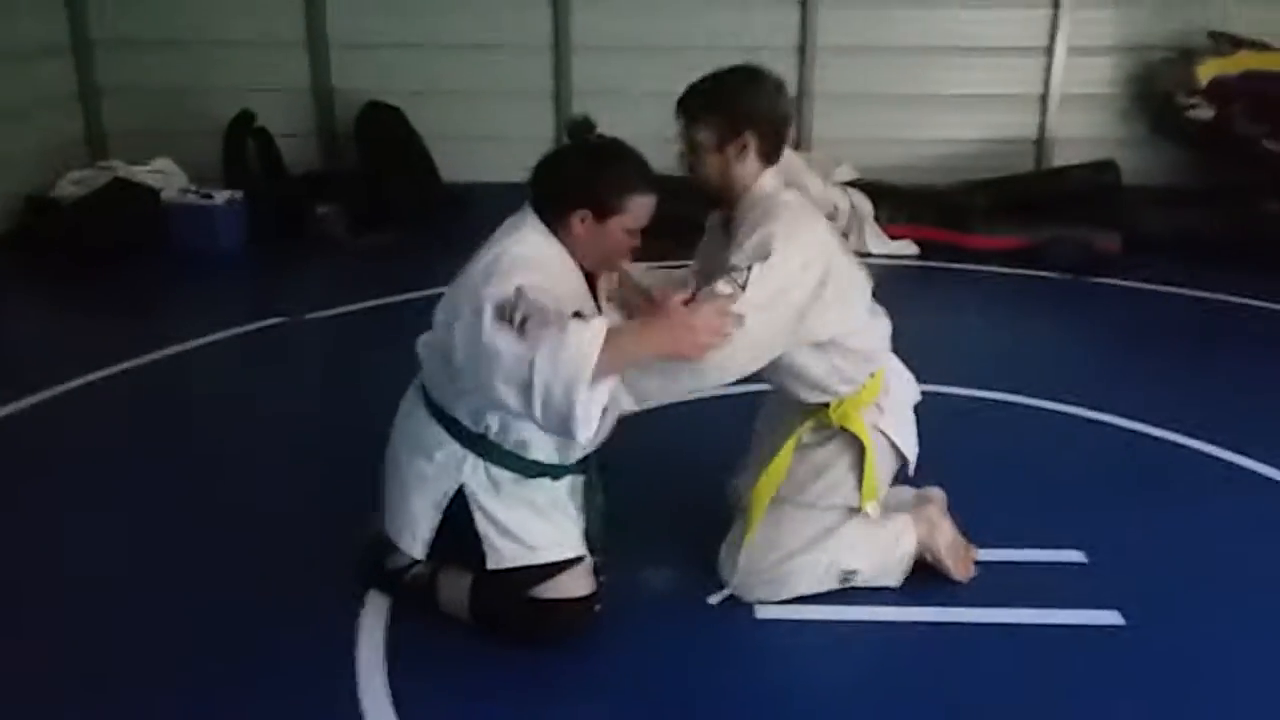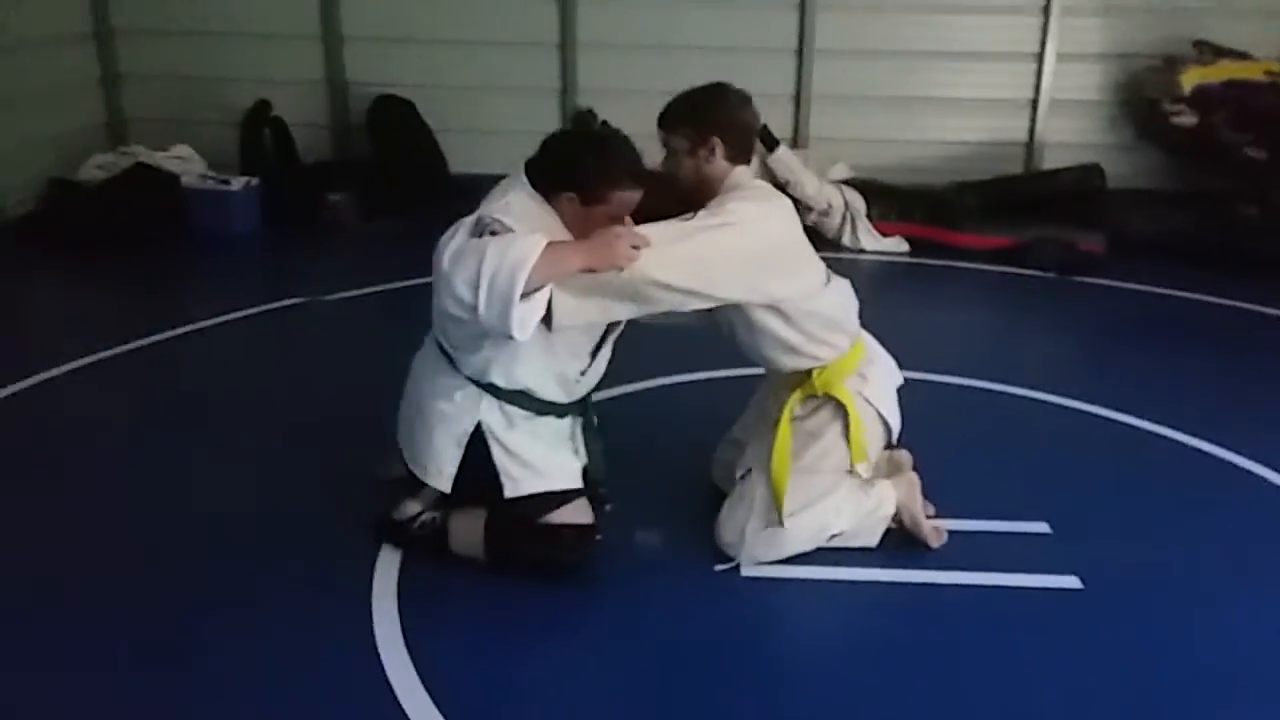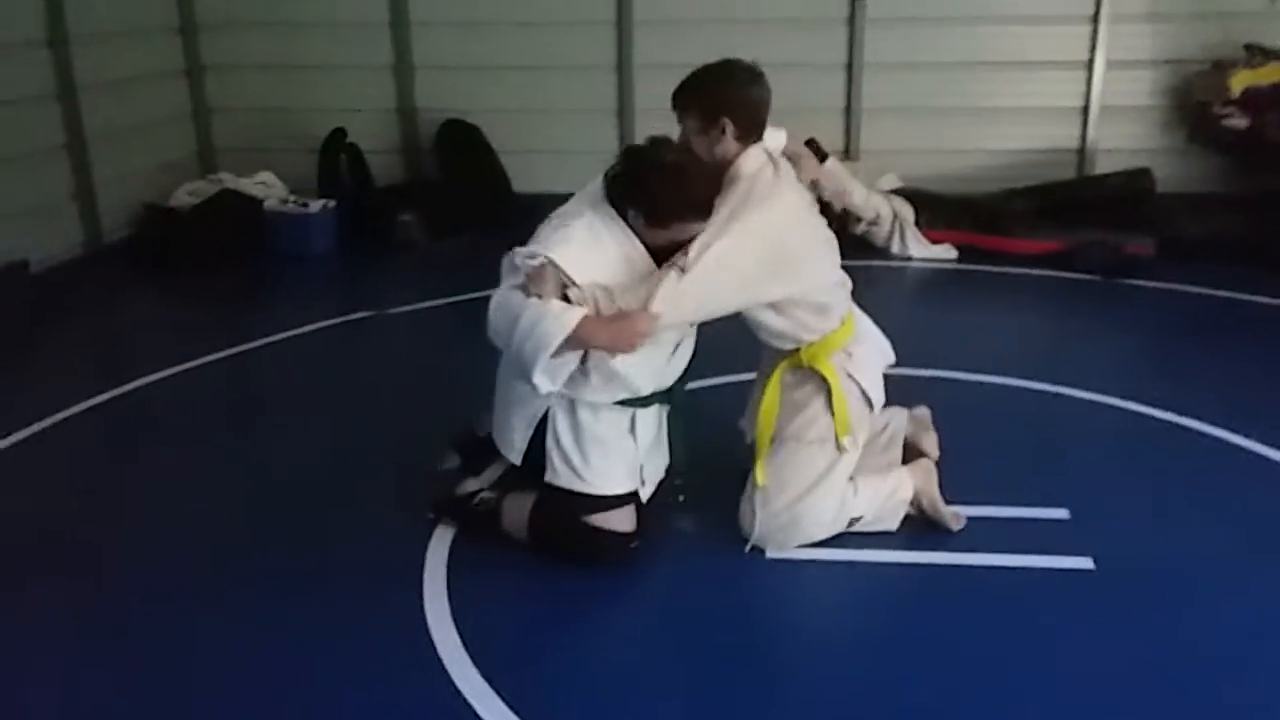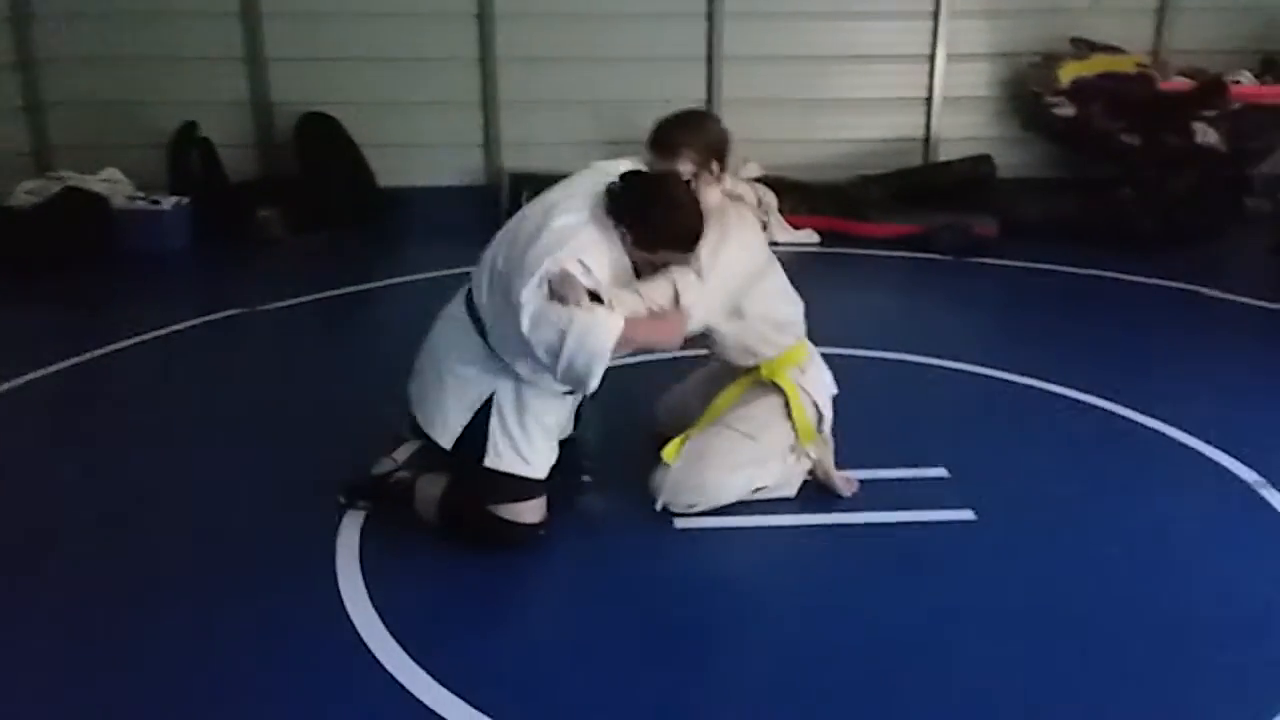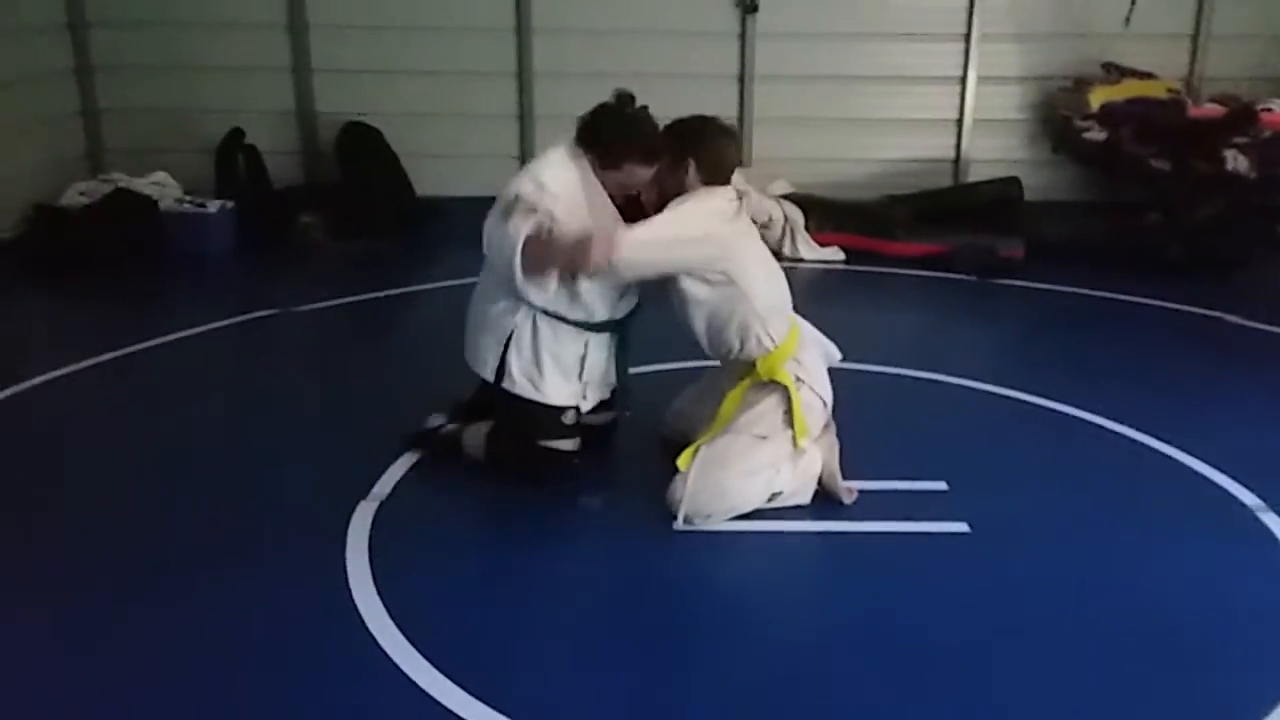
dt=0.7s
person 1, frame 1
left shoulder: (787, 233)
right shoulder: (737, 219)
left elbow: (713, 347)
left hip: (856, 421)
right hip: (809, 401)
left knee: (749, 573)
right knee: (753, 505)
left ankle: (915, 531)
right ankle: (899, 499)
person 1, frame 2
left shoulder: (749, 219)
right shoulder: (735, 211)
left elbow: (645, 265)
right elbow: (680, 290)
left hip: (841, 393)
right hip: (801, 378)
left knee: (746, 537)
right knee: (731, 473)
left ankle: (889, 495)
right ankle: (879, 466)
person 1, frame 3
left shoulder: (751, 208)
right shoulder: (773, 170)
left elbow: (673, 298)
left wrist: (578, 293)
left hip: (831, 369)
right hip: (811, 352)
left knee: (770, 524)
right knee: (773, 452)
left ankle: (910, 483)
right ankle: (902, 429)
person 1, frame 4
left shoulder: (731, 234)
right shoulder: (716, 213)
left elbow: (685, 300)
left wrist: (596, 300)
left hip: (784, 384)
right hip: (746, 367)
left knee: (676, 489)
right knee: (671, 416)
left ankle: (802, 451)
right ankle: (780, 436)
person 1, frame 5
left shoulder: (702, 216)
right shoulder: (719, 210)
left elbow: (615, 251)
left wrist: (549, 251)
left hip: (785, 383)
right hip: (756, 367)
left knee: (691, 502)
right knee: (680, 425)
left ankle: (807, 454)
right ankle: (803, 428)
person 2, frame 1
left shoulder: (561, 247)
right shoulder: (521, 272)
right elbow: (536, 364)
left wrist: (658, 313)
right wrist: (655, 337)
left hip: (515, 456)
right hip: (470, 467)
left knee: (585, 555)
right knee: (566, 609)
left ankle: (441, 543)
right ankle: (415, 571)
person 2, frame 2
left shoulder: (557, 213)
right shoulder: (513, 220)
right elbow: (470, 276)
right wrist: (582, 254)
left hip: (521, 406)
right hip: (477, 415)
left knee: (587, 487)
right knee: (569, 545)
left ankle: (448, 483)
right ankle: (424, 521)
person 2, frame 3
left shoulder: (651, 193)
right shoulder: (577, 242)
right elbow: (514, 311)
right wrist: (602, 331)
left hip: (622, 403)
right hip: (571, 411)
right knee: (609, 541)
left ankle: (495, 451)
right ankle: (482, 502)
person 2, frame 4
left shoulder: (615, 185)
right shoulder: (570, 254)
right elbow: (555, 327)
right wrist: (647, 331)
right hip: (489, 384)
right knee: (516, 525)
right ankle: (399, 484)
person 2, frame 5
left shoulder: (617, 173)
right shoulder: (552, 178)
right elbow: (508, 239)
right wrist: (567, 246)
left hip: (582, 335)
right hip: (529, 337)
left knee: (598, 429)
right knee: (554, 456)
left ankle: (482, 413)
right ankle: (448, 434)
